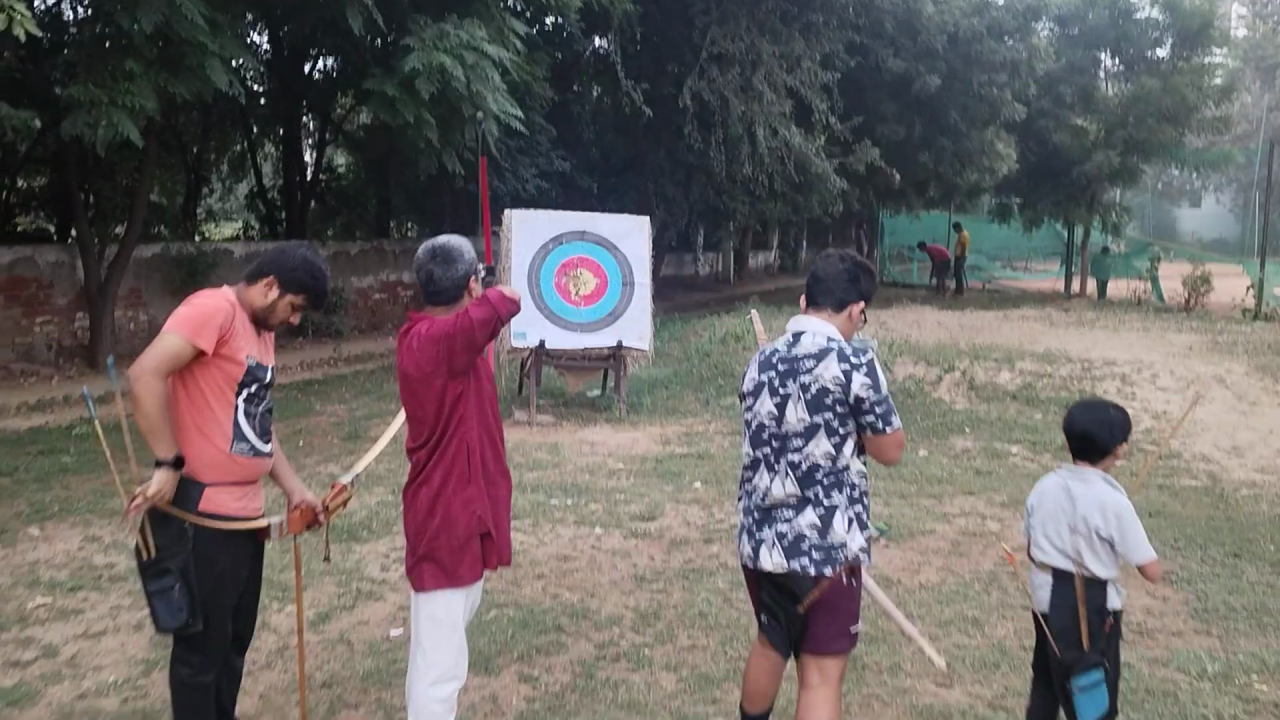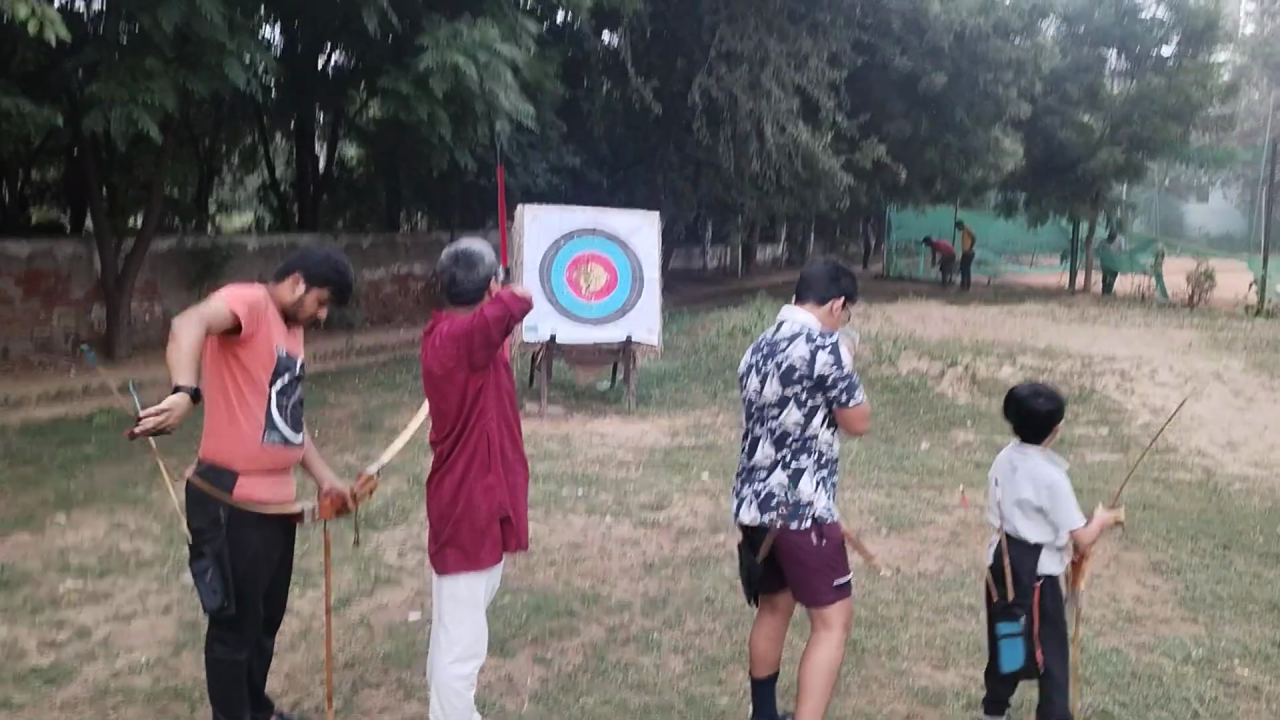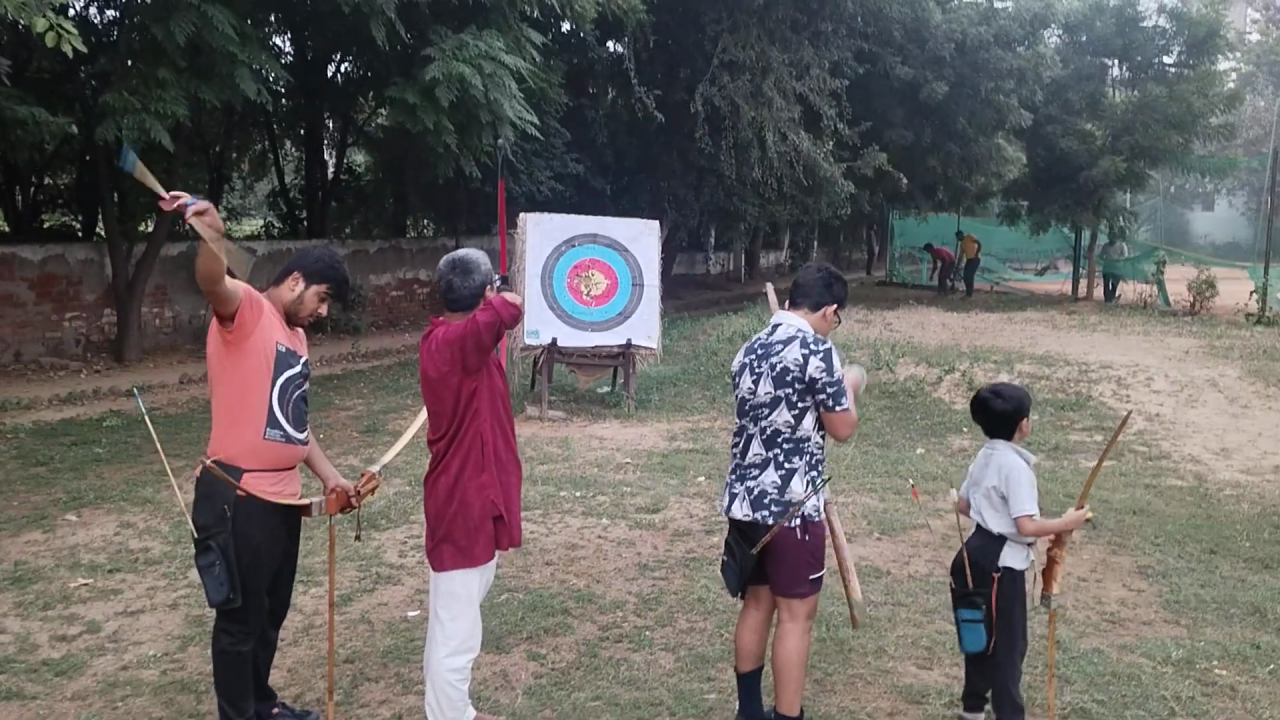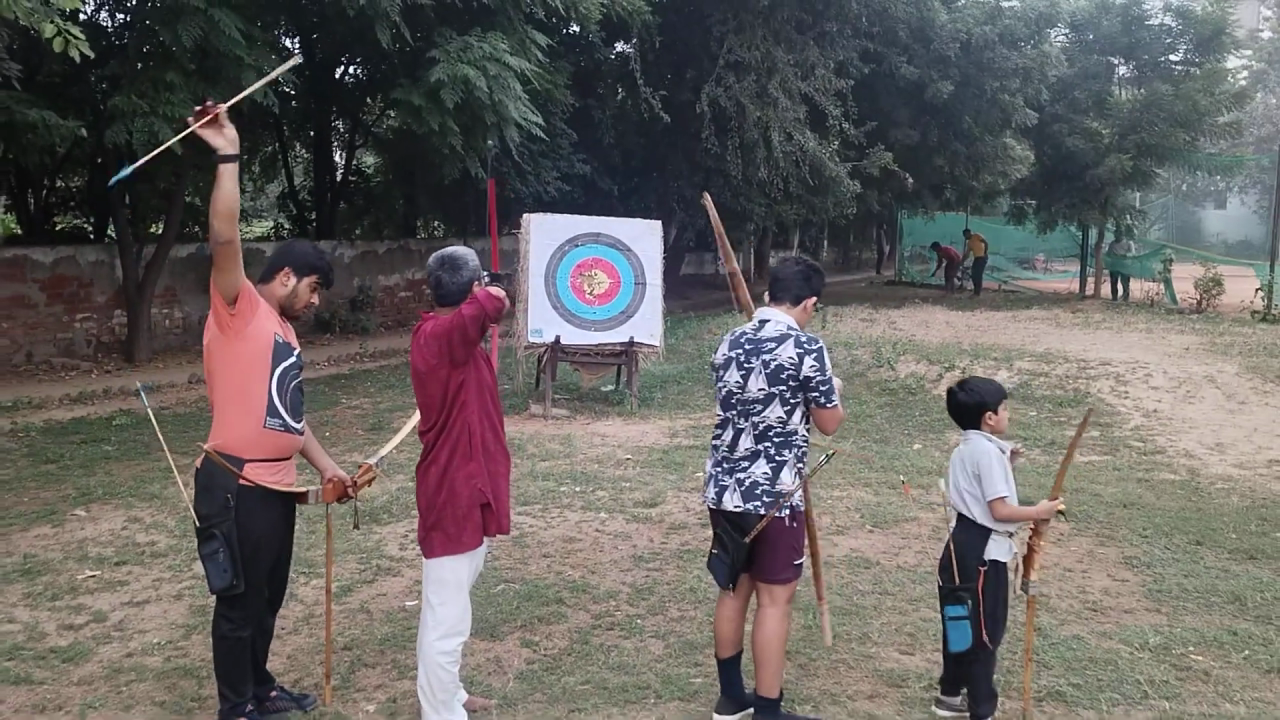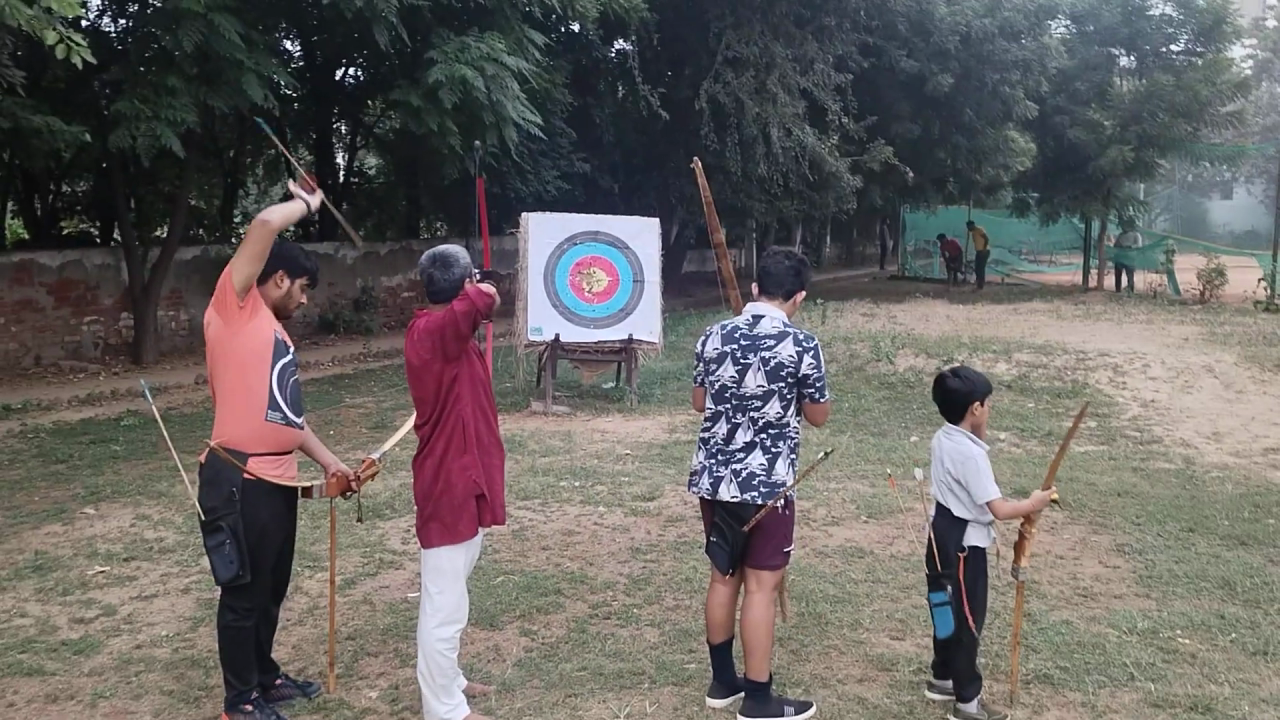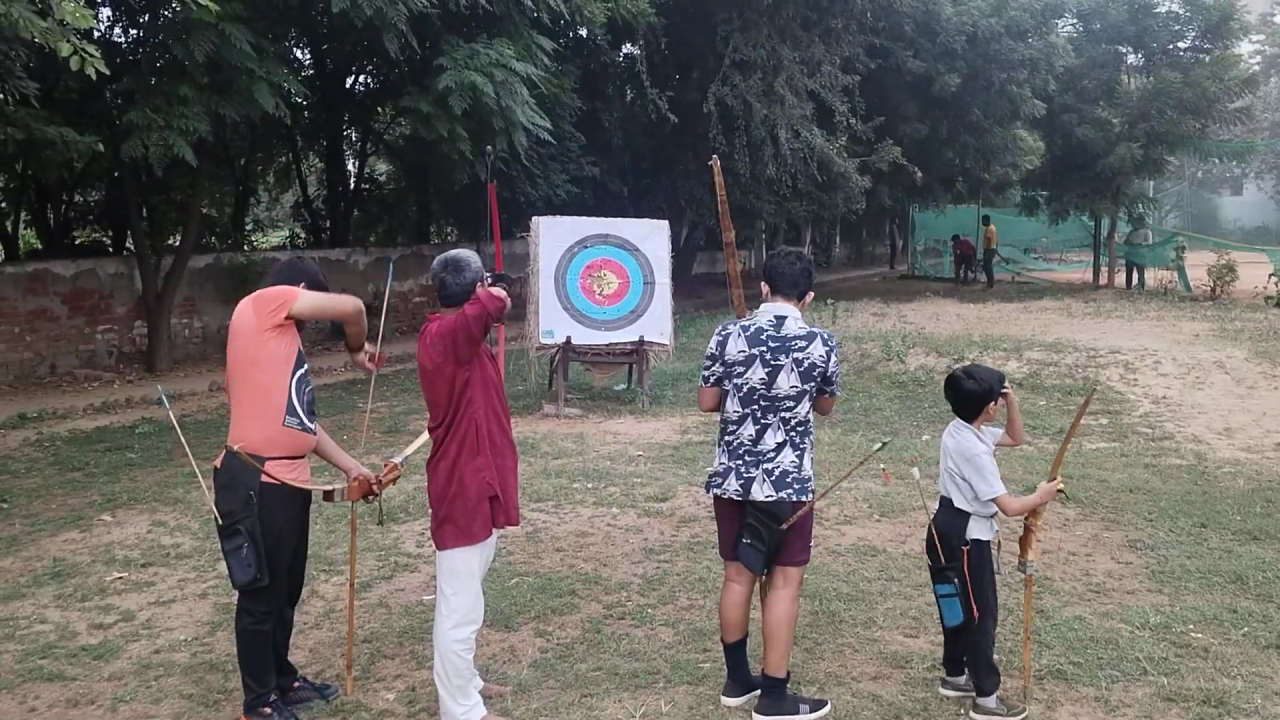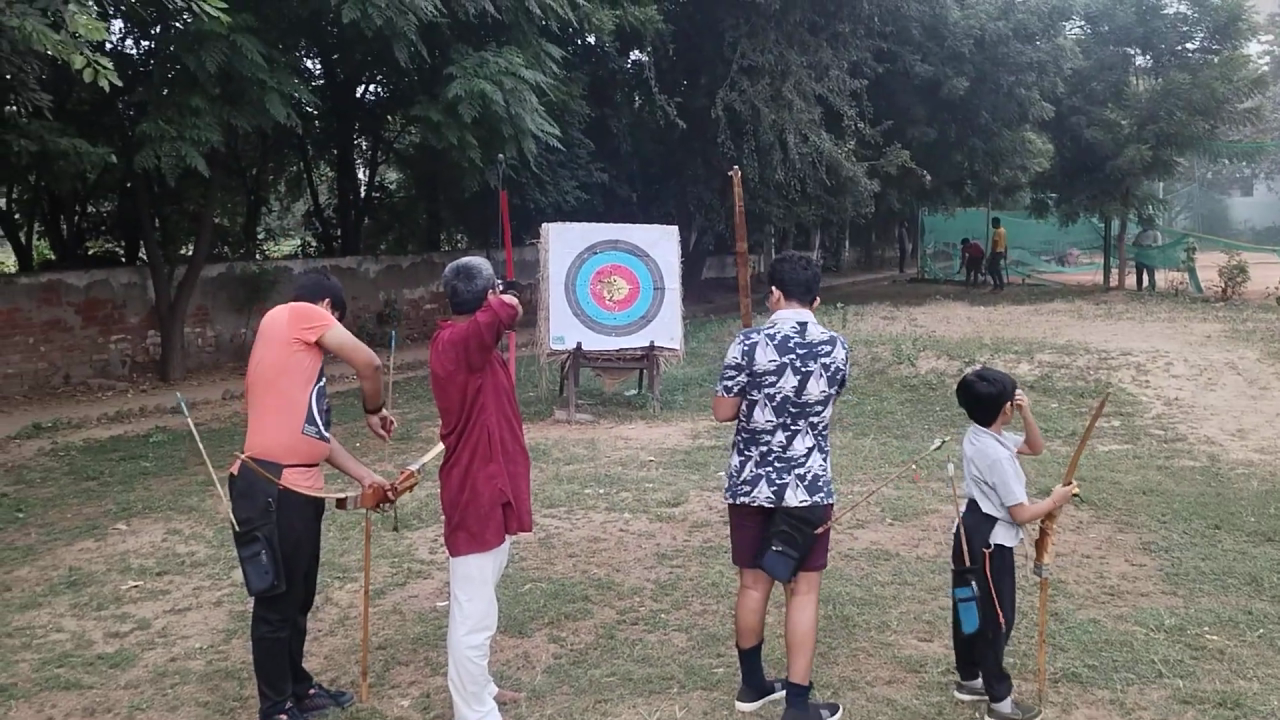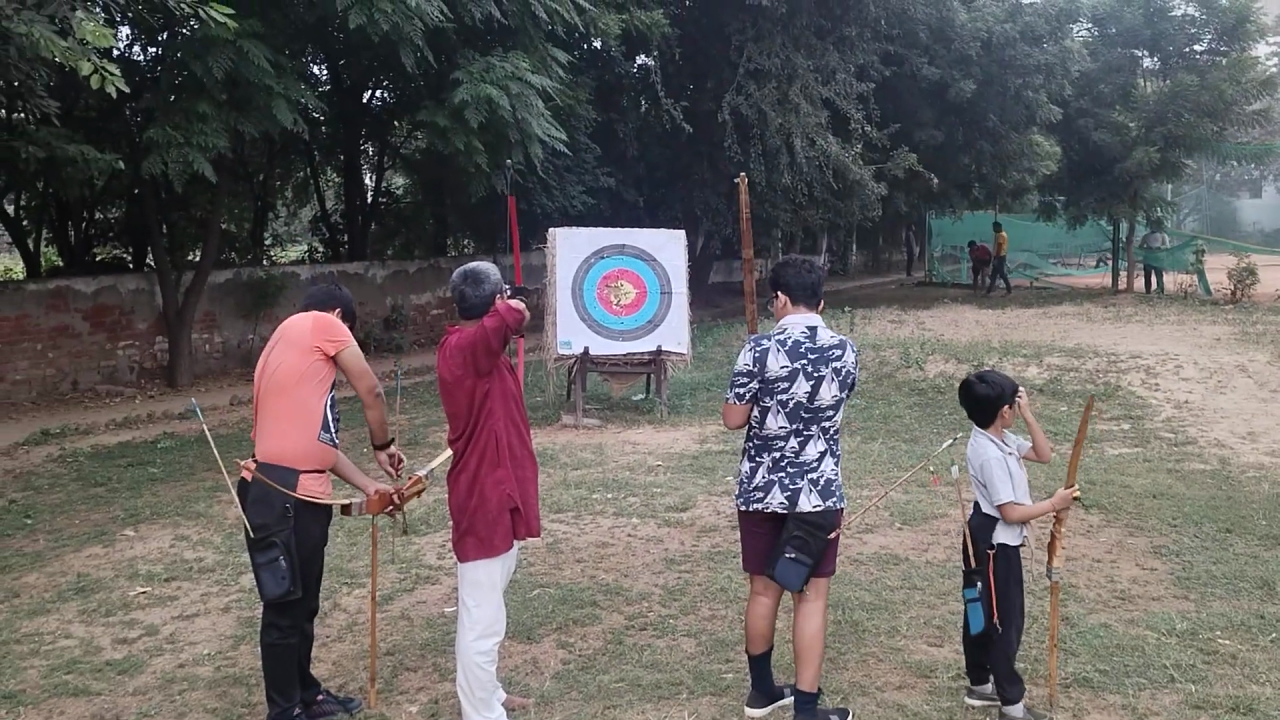
dt=0.4s
person 1, frame 1
left shoulder: (262, 330)
right shoulder: (212, 310)
right elbow: (145, 375)
left wrist: (294, 489)
right wrist: (168, 465)
left hip: (245, 513)
right hip: (202, 515)
left knee: (235, 639)
right knee: (202, 646)
person 1, frame 2
left shoulder: (292, 329)
right shoulder: (247, 302)
right elbow: (191, 323)
left wrist: (324, 477)
right wrist: (185, 392)
left hip: (275, 499)
right hip: (233, 500)
left knee: (266, 617)
right knee: (235, 623)
person 1, frame 3
left shoulder: (295, 335)
right shoulder: (246, 309)
right elbow: (213, 283)
left wrist: (329, 474)
right wrist: (209, 233)
left hip: (282, 497)
right hip: (240, 496)
left knee: (272, 610)
right knee: (241, 615)
person 1, frame 4
left shoulder: (284, 331)
right shoulder: (238, 310)
right elbow: (225, 239)
left wrist: (326, 466)
right wrist: (228, 158)
left hip: (276, 486)
right hip: (238, 486)
left knee: (268, 597)
right knee: (240, 600)
person 1, frame 5
left shoulder: (276, 330)
right shoulder: (235, 308)
right elbow: (263, 227)
left wrist: (329, 461)
right wrist: (304, 202)
left hip: (277, 480)
right hip: (241, 481)
left knee: (272, 588)
right knee: (244, 591)
person 1, frame 6
left shoulder: (281, 337)
right shoulder: (260, 307)
left elbow: (300, 419)
right elbow: (351, 308)
left wrist: (351, 466)
right wrist: (357, 348)
left hip: (287, 482)
right hip: (256, 483)
left knee: (286, 591)
right knee: (261, 595)
left ankle: (282, 680)
person 1, frame 7
left shoulder: (293, 343)
right shoulder: (294, 314)
left elbow: (313, 429)
right elbow: (368, 363)
left wrist: (365, 476)
right wrist: (374, 410)
left hip: (299, 489)
right hip: (272, 490)
left knee: (298, 597)
right knee: (277, 601)
person 1, frame 8
left shoulder: (287, 346)
right shoulder: (320, 324)
right elbow: (370, 391)
left wrist: (367, 484)
right wrist: (383, 445)
left hip: (299, 494)
right hip: (282, 494)
left knee: (302, 603)
right knee: (286, 606)
person 2, frame 1
left shoulder: (423, 335)
right shoulder: (441, 339)
right elbow: (505, 301)
right wrist: (492, 298)
left hip: (448, 508)
right hip: (449, 515)
left knee: (442, 642)
right knee: (440, 657)
person 2, frame 2
left shoulder: (444, 333)
right shoulder: (463, 336)
right elbow: (517, 300)
right wrist: (505, 298)
left hip: (467, 498)
right hip: (471, 504)
left knee: (458, 626)
right knee: (461, 638)
person 2, frame 3
left shoulder: (442, 337)
right shoulder: (458, 340)
right elbow: (508, 308)
right wrist: (501, 302)
left hip: (465, 496)
right hip: (467, 502)
left knee: (453, 621)
right knee: (456, 631)
person 2, frame 4
left shoulder: (436, 332)
right shoulder: (444, 334)
right elbow: (493, 303)
right wrist: (490, 297)
left hip: (458, 486)
right hip: (456, 492)
left knee: (444, 607)
right knee: (447, 615)
person 2, frame 5
left shoulder: (434, 330)
right shoulder: (437, 330)
right elbow: (482, 299)
right wrist: (481, 294)
left hip: (456, 478)
right hip: (451, 483)
left knee: (445, 596)
right knee: (445, 604)
left ankle: (445, 681)
person 2, frame 6
left shoulder: (448, 333)
right shoulder: (448, 334)
right elbow: (492, 303)
right wrist: (493, 298)
left hip: (471, 480)
right hip: (465, 486)
left knee: (461, 598)
right knee: (460, 605)
left ankle: (462, 682)
person 2, frame 7
left shoulder: (461, 340)
right shoulder: (460, 341)
right elbow: (507, 309)
right wrist: (503, 305)
left hip: (484, 486)
right hip: (478, 492)
left knee: (475, 604)
right knee: (474, 611)
person 2, frame 8
left shoulder: (468, 345)
right shoulder: (468, 346)
right elbow: (515, 314)
right wrist: (511, 309)
left hip: (492, 491)
right hip: (485, 497)
left knee: (482, 610)
right knee: (482, 617)
person 3, frame 1
left shoulder: (761, 362)
right shoulder: (853, 362)
right elbow: (890, 450)
left hip: (760, 539)
right hip: (824, 546)
left knee: (771, 644)
right knee: (821, 675)
person 3, frame 2
left shoulder: (758, 348)
right shoulder: (822, 346)
right elbow: (857, 422)
right wrist: (844, 367)
left hip: (755, 502)
right hip: (801, 507)
left knee: (772, 608)
right knee: (832, 621)
person 3, frame 3
left shoulder: (751, 349)
right shoulder: (815, 349)
right elbow: (842, 428)
right wrist: (847, 388)
left hip: (744, 498)
right hip: (789, 505)
left knee: (756, 603)
right knee: (796, 615)
person 3, frame 4
left shoulder: (731, 342)
right shoulder: (806, 348)
right elbow: (829, 423)
right wrist: (831, 391)
left hip: (724, 488)
right hip: (773, 494)
left knee: (734, 590)
right knee: (774, 600)
person 3, frame 5
left shoulder: (715, 335)
right shoulder: (801, 345)
right elbow: (818, 415)
left hip: (713, 477)
right hip: (764, 484)
left knee: (723, 577)
right knee: (761, 587)
left ankle: (723, 681)
person 3, frame 6
left shoulder: (729, 335)
right shoulder: (820, 344)
left elbow: (707, 402)
right elbow: (825, 406)
left hip: (732, 477)
right hip: (786, 482)
left knee: (737, 575)
right knee: (785, 582)
left ankle: (738, 679)
person 3, frame 7
left shoulder: (750, 343)
right shoulder: (836, 348)
left elbow: (723, 412)
left hip: (751, 484)
right hip: (808, 487)
left knee: (753, 583)
right knee: (804, 589)
person 3, frame 8
left shoulder: (761, 349)
right shoulder: (846, 351)
left elbow: (733, 419)
left hip: (762, 490)
right hip: (819, 493)
left knee: (764, 590)
right knee: (812, 596)
person 4, frame 1
left shoulder: (1044, 487)
right shoulder: (1113, 503)
left elbow: (1031, 549)
right elbow: (1152, 572)
right wrist: (1116, 550)
left hip: (1048, 598)
right hip: (1093, 608)
left knee: (1046, 686)
person 4, frame 2
left shoulder: (1003, 459)
right shoulder: (1049, 476)
right elbow: (1082, 538)
right wrist: (1104, 520)
left hip: (1002, 561)
right hip: (1035, 571)
right knee: (1050, 653)
person 4, frame 3
left shoulder: (983, 456)
right shoulder: (1016, 466)
left elbow: (963, 506)
right elbow: (1026, 526)
right wrist: (1066, 522)
left hip: (975, 553)
right hip: (1002, 563)
right knee: (1008, 647)
person 4, frame 4
left shoulder: (963, 450)
right shoulder: (988, 450)
right elbow: (999, 510)
left wrist: (1005, 459)
right wrist: (1038, 512)
left hip: (961, 545)
right hip: (984, 553)
right knee: (984, 636)
person 4, frame 5
left shoulder: (943, 437)
right shoulder: (969, 453)
right elbow: (999, 509)
left wrist: (979, 427)
right wrist: (1032, 504)
left hip: (944, 534)
right hip: (963, 541)
left knee: (950, 614)
right knee: (967, 621)
left ankle: (942, 679)
person 4, frame 6
left shoulder: (958, 430)
right shoulder: (974, 451)
left elbow: (1015, 437)
right elbow: (1008, 506)
left wrist: (1012, 402)
right wrist: (1040, 496)
left hip: (946, 529)
right hip: (966, 536)
right knee: (981, 615)
left ankle: (955, 676)
person 4, frame 7
left shoulder: (977, 436)
right shoulder: (998, 456)
left elbow: (1036, 447)
right elbow: (1021, 514)
left wrist: (1028, 415)
right wrist: (1055, 500)
left hip: (971, 533)
right hip: (989, 542)
right knee: (995, 620)
left ankle: (969, 680)
person 4, frame 8
left shoulder: (997, 438)
right shoulder: (991, 456)
left elbow: (1044, 455)
right elbow: (1010, 512)
left wrist: (1028, 415)
right wrist: (1054, 504)
left hip: (982, 538)
right hip: (997, 544)
right knee: (1005, 622)
left ankle: (980, 685)
